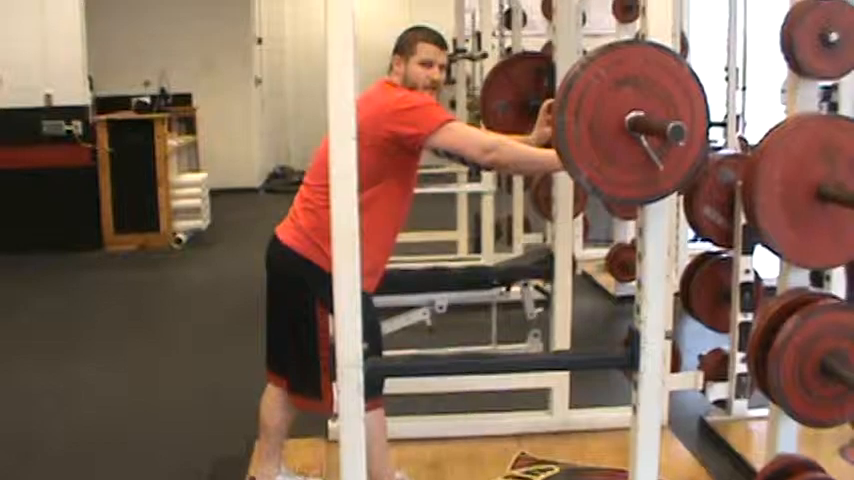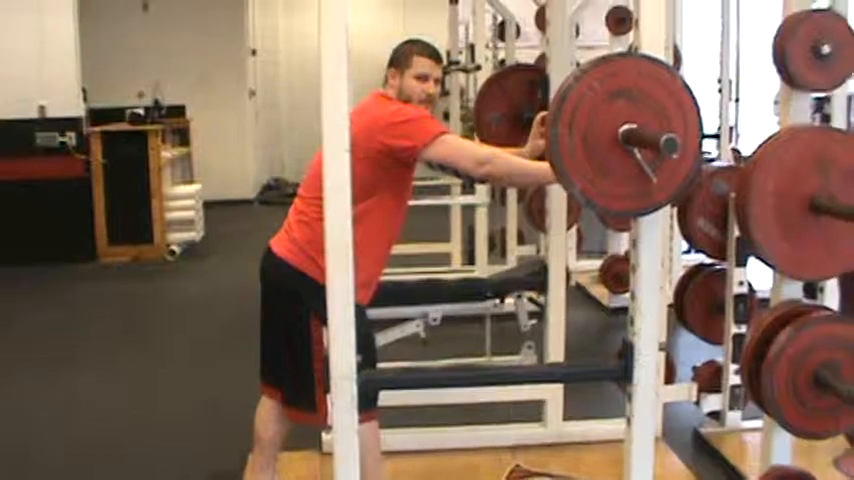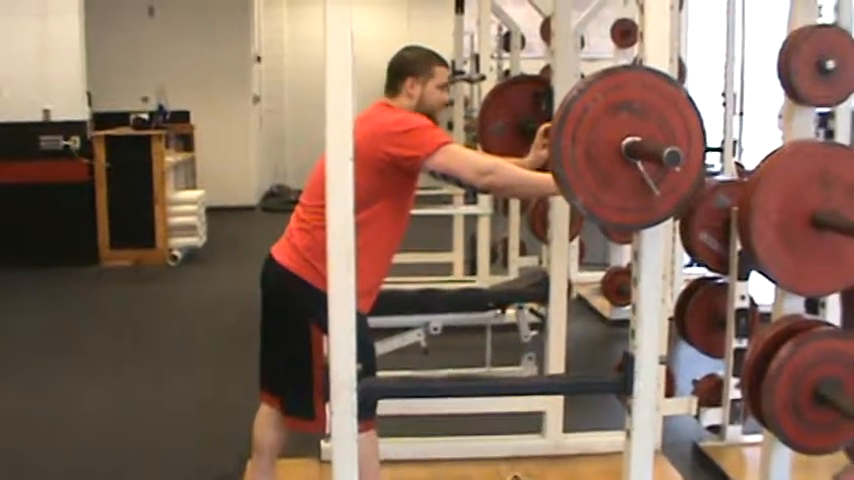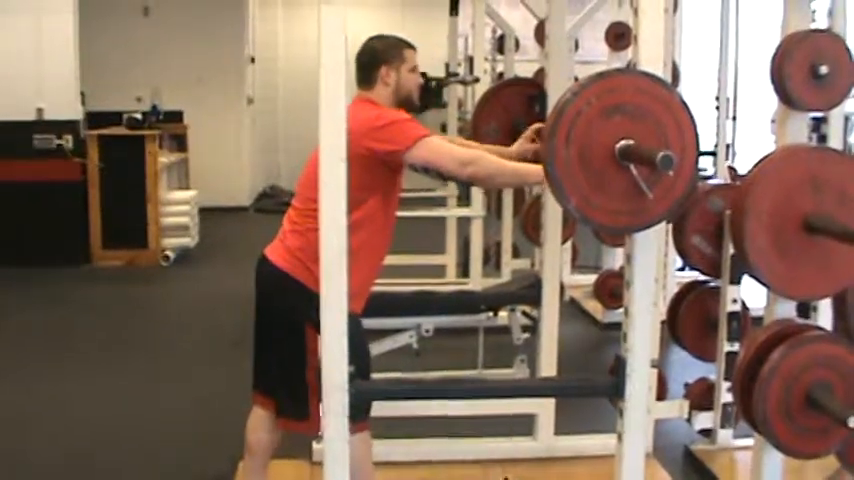
dt=0.4s
person 1, frame 1
left shoulder: (390, 104)
right shoulder: (402, 106)
left elbow: (471, 141)
right elbow: (486, 152)
left wrist: (532, 140)
left hip: (298, 251)
right hip: (318, 261)
left knee: (290, 373)
right knee: (362, 380)
person 1, frame 2
left shoulder: (384, 117)
right shoulder: (396, 118)
left elbow: (466, 153)
right elbow: (480, 165)
left wrist: (526, 153)
left hip: (291, 264)
right hip: (313, 273)
left knee: (284, 386)
right knee: (357, 395)
person 1, frame 3
left shoulder: (386, 125)
right shoulder: (400, 127)
left elbow: (469, 163)
right elbow: (483, 174)
left wrist: (528, 164)
left hip: (292, 271)
right hip: (314, 281)
left knee: (283, 393)
right knee: (356, 403)
person 1, frame 4
left shoulder: (368, 119)
right shoulder: (381, 123)
left elbow: (448, 146)
right elbow: (465, 166)
left wrist: (512, 152)
right wrist: (552, 174)
left hip: (286, 272)
right hip: (308, 284)
left knee: (276, 396)
right knee: (349, 408)
